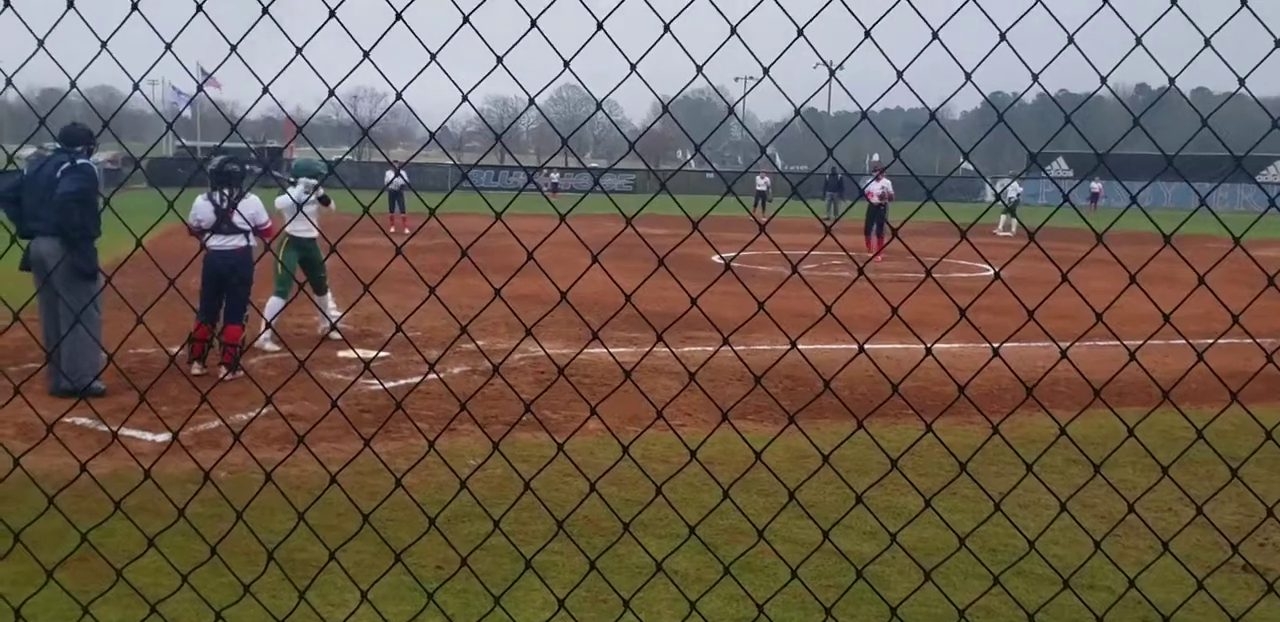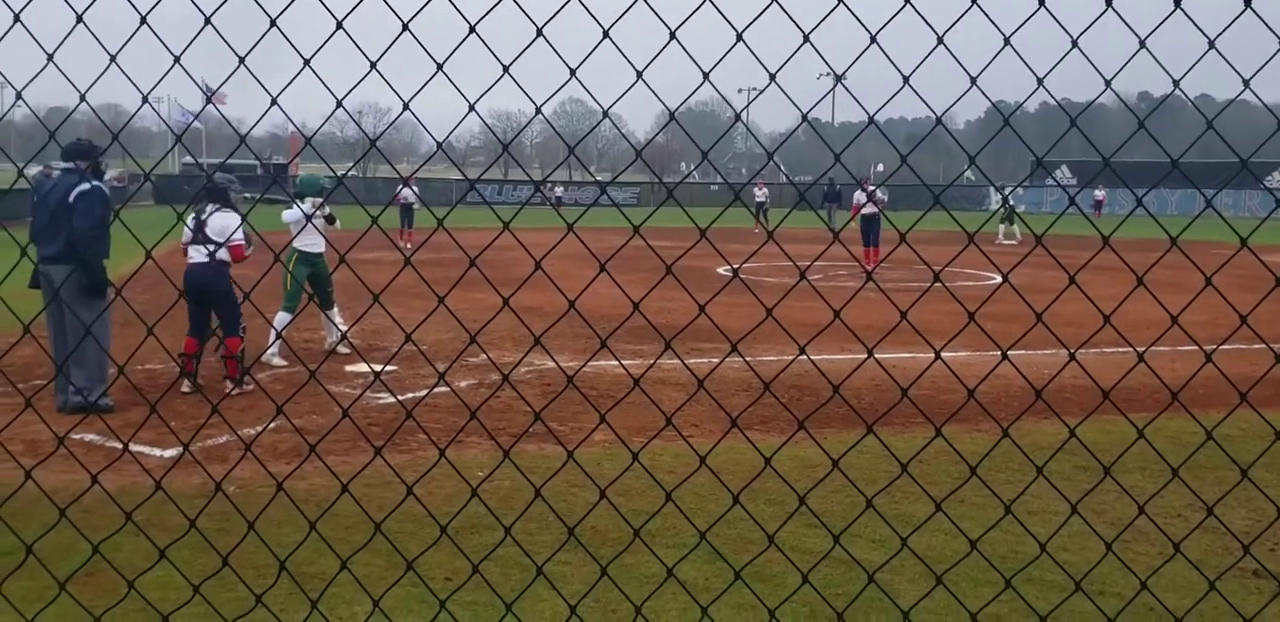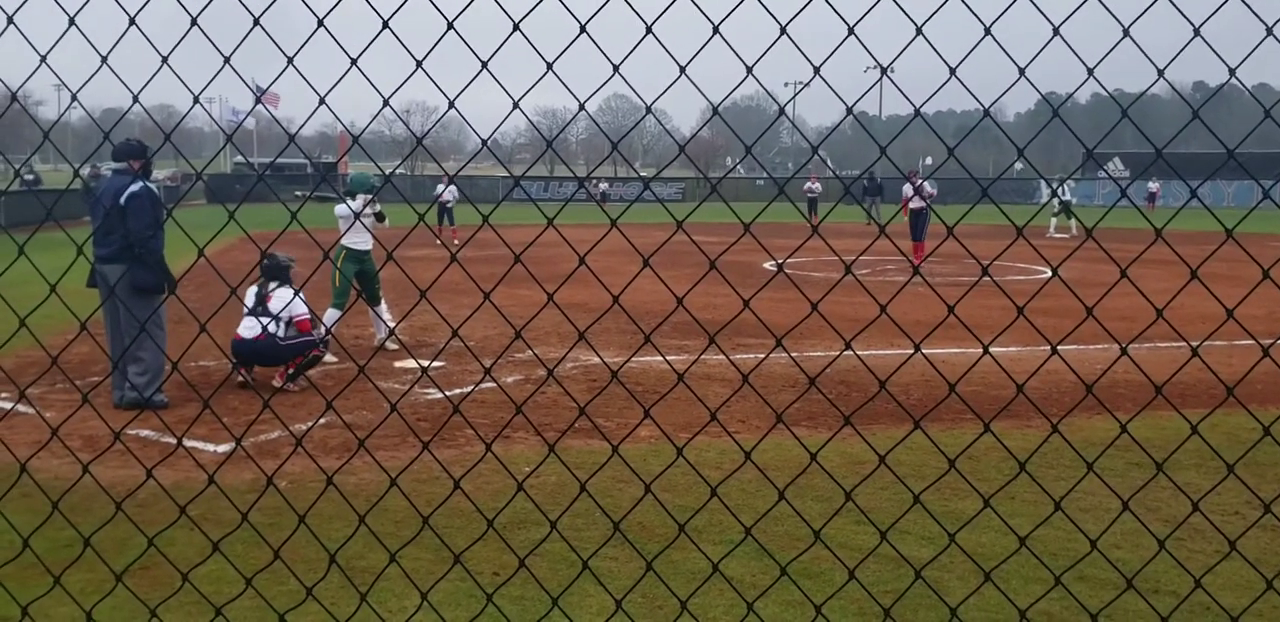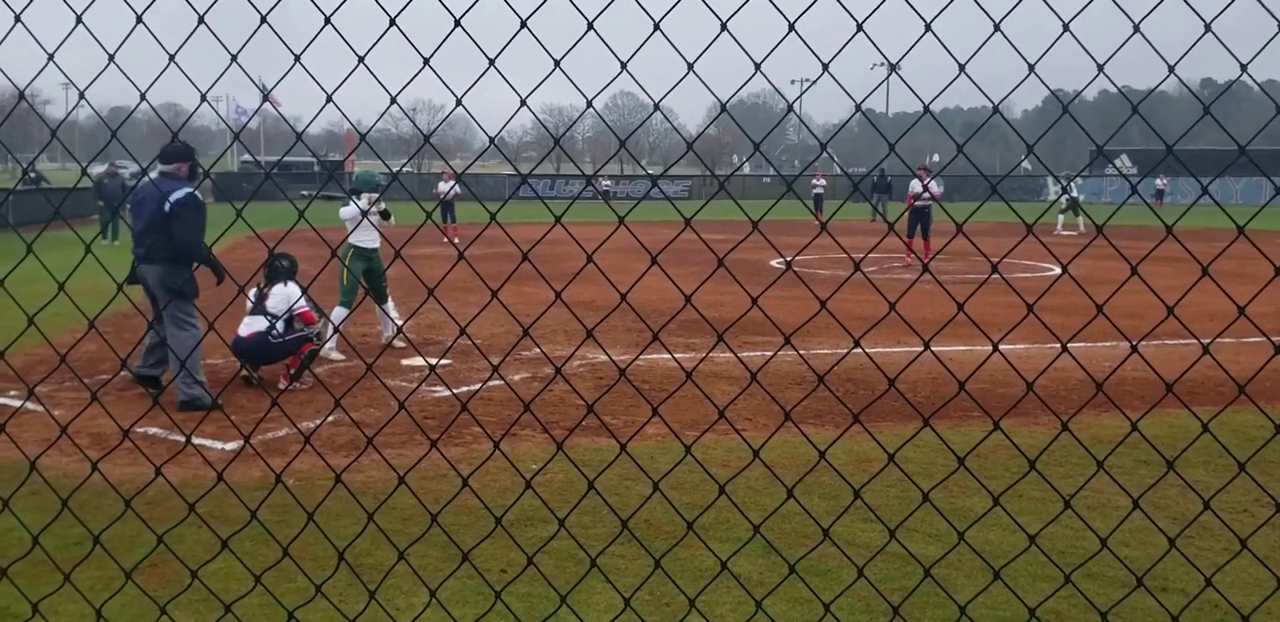
dt=1s
person 1, frame 1
left shoulder: (37, 166)
right shoulder: (81, 168)
right elbow: (65, 200)
right wrist: (76, 236)
left hip: (39, 246)
right hip: (68, 249)
left knee: (51, 315)
right knee: (83, 314)
left ankle: (58, 378)
right ankle: (81, 379)
person 1, frame 2
left shoulder: (48, 187)
right shoulder: (89, 189)
left elbow: (35, 230)
right elbow: (86, 235)
left wrist: (47, 258)
right wrist: (97, 273)
left hip: (48, 268)
right hip: (76, 269)
left knee: (61, 334)
right knee: (90, 332)
left ankle: (66, 394)
right ankle: (87, 395)
person 1, frame 3
left shoulder: (103, 188)
right shoulder: (139, 189)
left elbow: (101, 230)
right elbow: (144, 238)
left wrist: (105, 261)
right wrist: (164, 272)
left hip: (106, 268)
right hip: (133, 269)
left knee: (118, 334)
right knee: (148, 332)
left ankle: (122, 390)
right ankle: (142, 392)
person 1, frame 4
left shoulder: (144, 188)
right shoulder: (184, 195)
left elbow: (139, 230)
right elbow: (189, 242)
right wrist: (213, 264)
left hip: (145, 265)
right hip: (169, 269)
left knee: (165, 322)
right knee: (184, 329)
left ankle: (148, 370)
right ankle: (192, 394)
person 2, frame 1
left shoulder: (314, 192)
right shoulder: (290, 192)
left elbow: (330, 206)
right elbow: (279, 204)
left wrist: (317, 190)
right wrist: (301, 188)
left hip: (311, 244)
right hip: (290, 244)
left knee: (321, 286)
right knee: (282, 290)
left ankle: (327, 326)
right ankle: (264, 337)
person 2, frame 2
left shoulder: (319, 208)
right shoulder: (296, 207)
left elbow: (335, 225)
right elbow: (286, 218)
left wrist: (325, 210)
right wrist: (309, 206)
left hip: (318, 259)
right hip: (299, 258)
left knee: (328, 301)
right knee: (290, 305)
left ankle: (333, 341)
right ankle: (271, 352)
person 2, frame 3
left shoulder: (368, 207)
right shoulder: (346, 205)
left elbow: (384, 223)
right elbow: (338, 212)
left wrist: (375, 207)
right wrist: (360, 202)
left hip: (366, 256)
right hip: (347, 256)
left knee: (376, 298)
right knee: (339, 302)
left ankle: (382, 337)
person 2, frame 4
left shoulder: (374, 205)
right shoulder: (352, 204)
left elbow: (389, 221)
right elbow: (343, 215)
left wrist: (380, 205)
right wrist: (365, 202)
left hip: (373, 254)
right hip: (354, 254)
left knee: (383, 296)
right knee: (347, 300)
left ankle: (389, 335)
right ankle: (328, 346)
person 3, frame 1
left shoulder: (202, 201)
right shoulder: (251, 201)
left elbow: (193, 230)
right elbow: (267, 232)
left hip: (213, 259)
right hip: (240, 260)
left knee: (206, 311)
right knee: (235, 313)
left ankle: (196, 361)
right ankle: (228, 366)
person 3, frame 2
left shoulder: (194, 216)
right shoulder: (230, 217)
left elbow: (185, 249)
right elbow: (238, 255)
right wrist: (246, 249)
left hip: (192, 274)
right hip: (215, 273)
left knee: (197, 327)
right knee: (233, 326)
left ankle: (188, 379)
right ankle: (235, 380)
person 3, frame 3
left shoulder: (252, 290)
right shoulder: (292, 292)
right elbow: (305, 328)
left hip: (238, 348)
right hip: (267, 350)
right knee: (320, 340)
left ankle: (243, 370)
right ankle: (285, 378)
person 3, frame 4
left shoulder: (255, 290)
right shoulder: (290, 287)
right elbow: (309, 320)
right wrist: (316, 317)
left hip: (239, 346)
right hip: (260, 347)
right knee: (313, 334)
left ankle: (250, 367)
right ankle: (290, 378)
